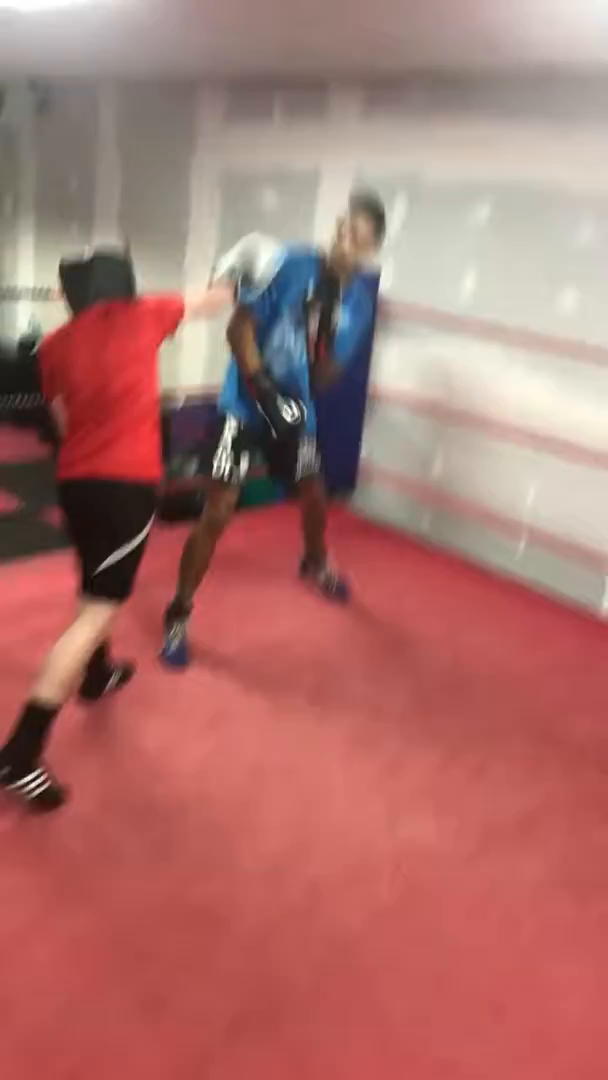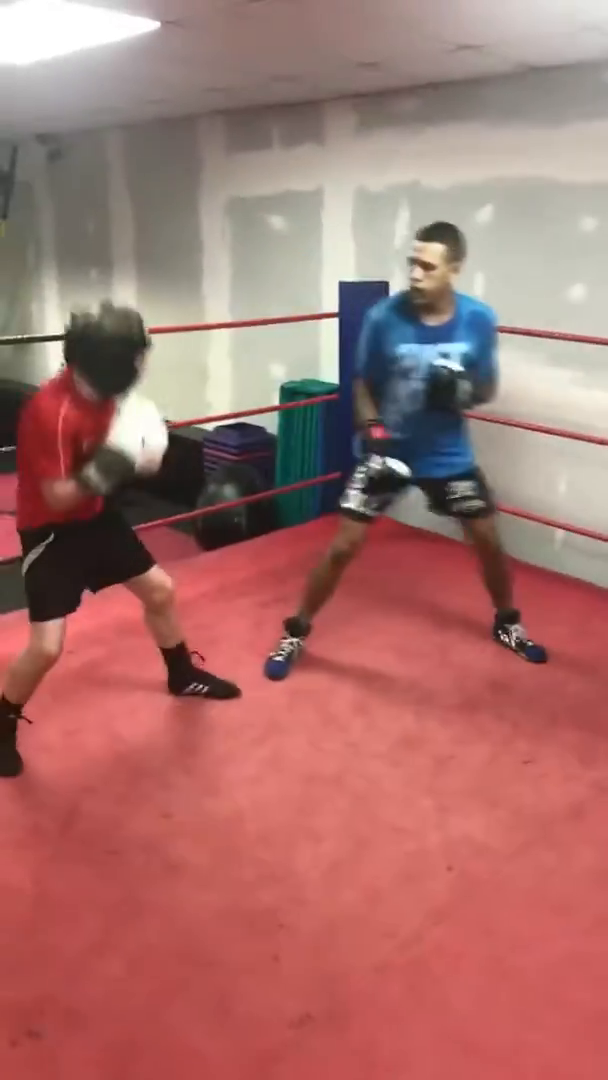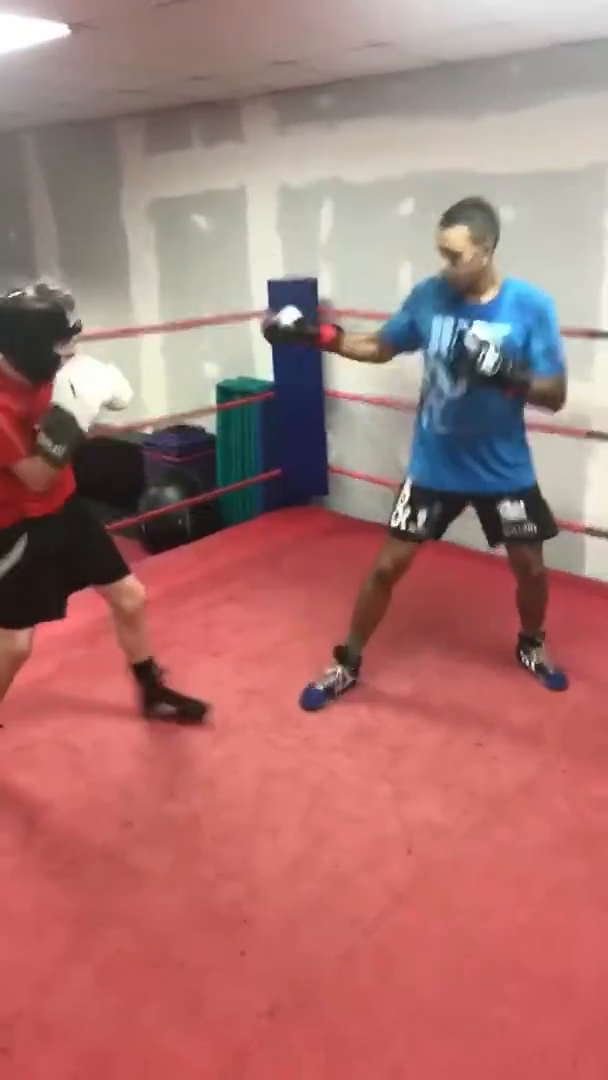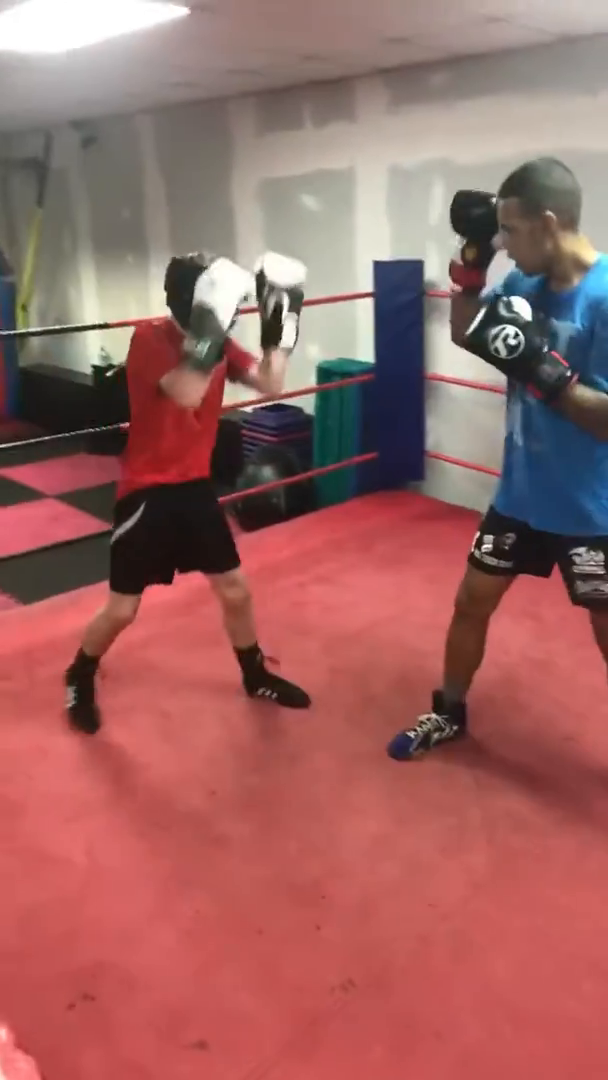
dt=1s
person 1, frame 1
left shoulder: (357, 301)
right shoulder: (292, 264)
left elbow: (327, 373)
right elbow: (239, 325)
left wrist: (324, 319)
right wrist: (264, 389)
left hip: (295, 412)
right hip: (247, 406)
left knee: (314, 497)
right knee: (217, 514)
left ankle: (316, 564)
right ankle: (177, 616)
person 1, frame 2
left shoulder: (478, 321)
right shoulder: (384, 317)
left elbow: (486, 387)
right elbow: (364, 384)
left wrist: (468, 391)
right wrist: (375, 437)
left hip: (449, 453)
right hip: (392, 451)
left knee: (489, 541)
right knee: (344, 546)
left ankle: (507, 624)
right ankle: (296, 633)
person 1, frame 3
left shoulder: (532, 307)
right shoulder: (428, 296)
left elbow: (554, 397)
right elbow: (379, 348)
left wrist: (506, 375)
right wrist: (316, 333)
left hip: (503, 470)
right hip: (433, 466)
left knee: (530, 570)
right knee: (386, 567)
left ankle: (532, 647)
right ankle: (346, 663)
person 1, frame 4
right shoulder: (525, 283)
right elbow: (464, 337)
left wrist: (540, 367)
right wrist: (472, 259)
right hip: (522, 492)
right knee: (472, 601)
right ankle: (448, 712)
person 2, frame 1
left shoulder: (56, 344)
right shoulder: (138, 315)
left elbow: (65, 418)
right elbow: (213, 299)
left hip: (76, 480)
right hip: (126, 481)
left knee: (99, 590)
right knee: (96, 610)
left ankle: (96, 672)
person 2, frame 2
left shoulder: (99, 390)
right shoulder: (51, 411)
right elbow: (55, 497)
left wrist: (124, 452)
right wrist: (115, 463)
left hip: (97, 515)
right hip: (53, 530)
left knee: (160, 590)
right knee: (47, 645)
left ankle: (183, 674)
person 2, frame 3
left shoulder: (46, 369)
left wrist: (93, 392)
right wrist: (67, 419)
left hip: (67, 509)
left knee: (131, 598)
left ankle: (155, 692)
person 2, frame 4
left shoulder: (217, 342)
right shoulder: (150, 337)
left elbow: (271, 382)
right elbow: (188, 394)
left wrist: (282, 318)
right wrist: (210, 322)
left hip: (196, 488)
right hip: (146, 494)
left knee: (235, 593)
right knee: (122, 609)
left ankle: (255, 674)
right ankle: (80, 679)
